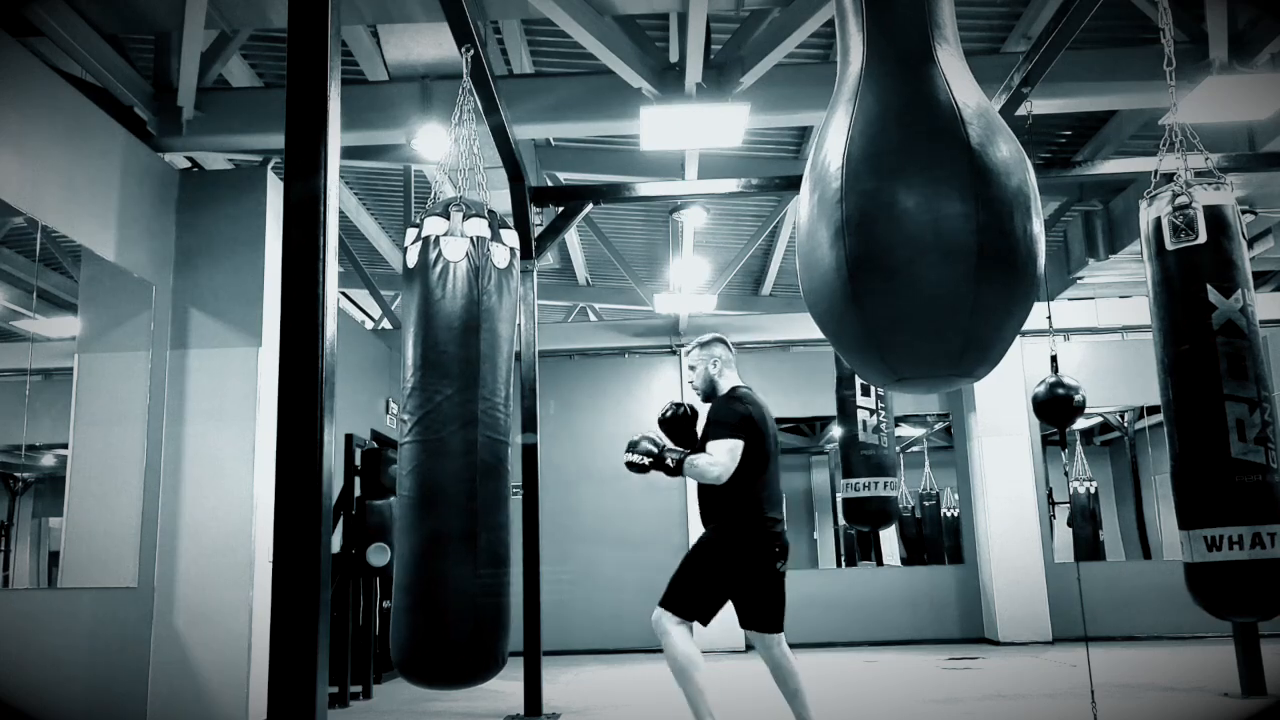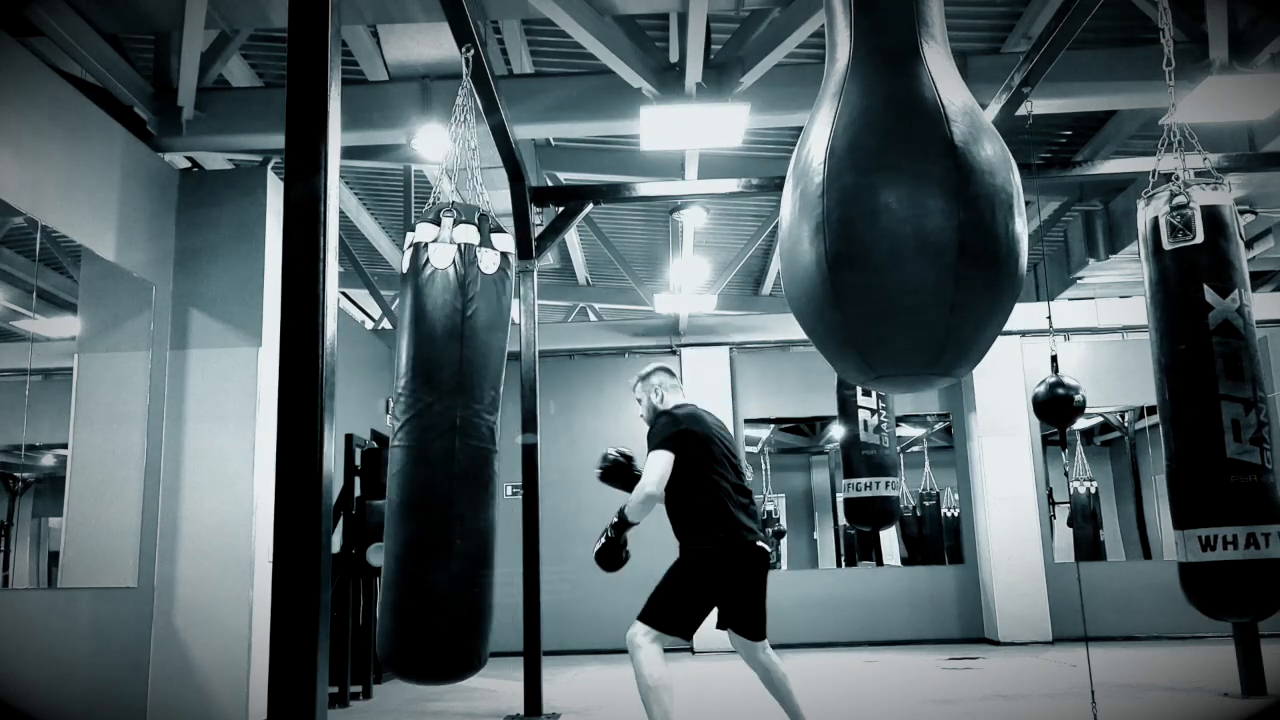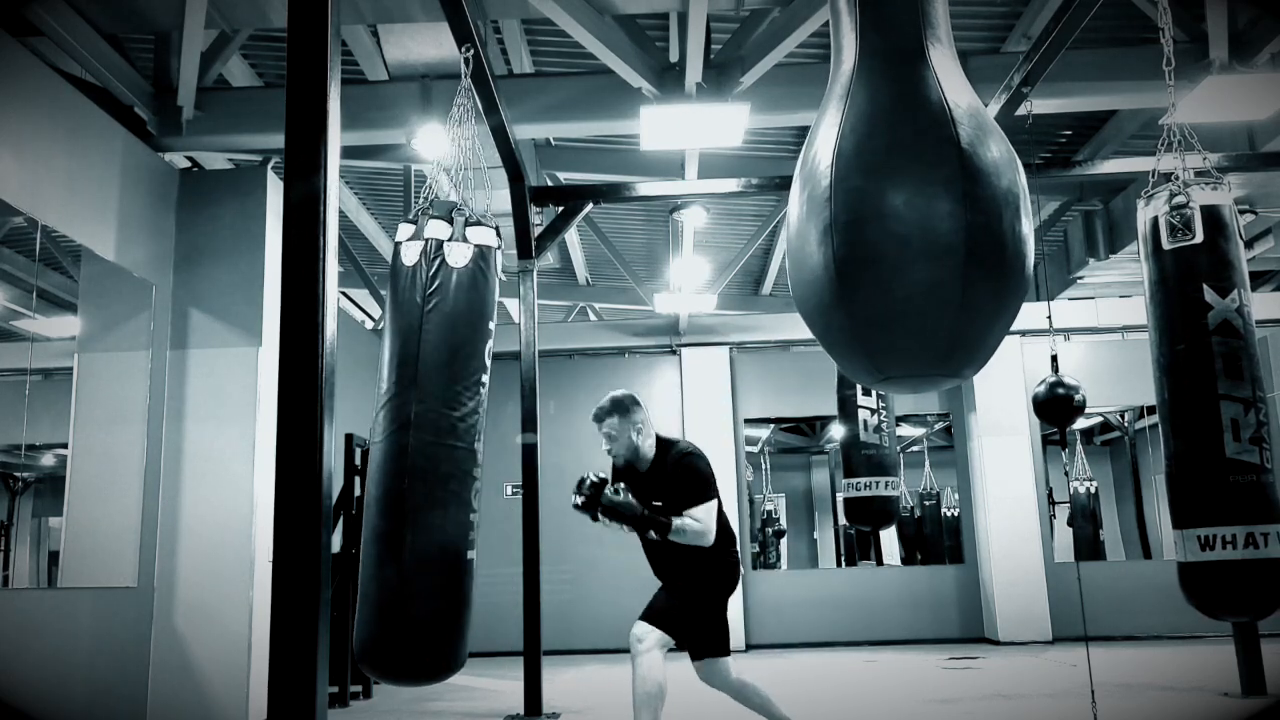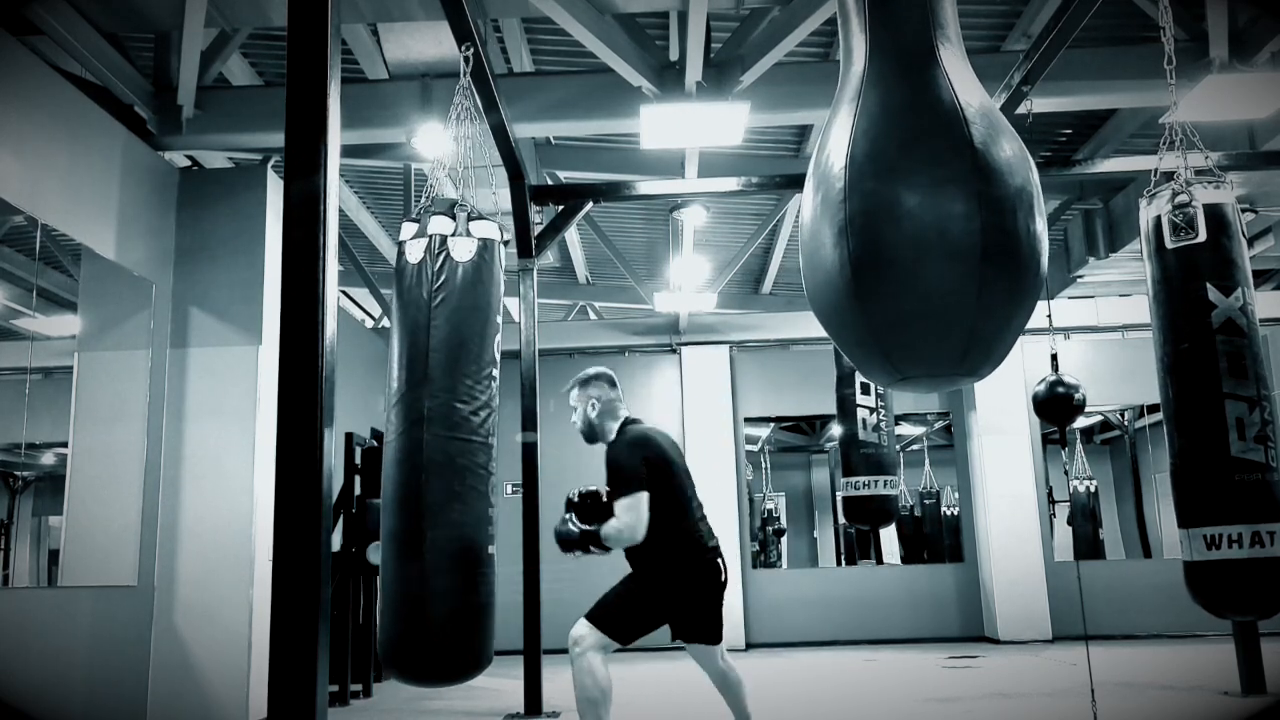
dt=0.7s
person 1, frame 1
left shoulder: (732, 405)
right shoulder: (746, 405)
left elbow: (717, 471)
left wrist: (666, 456)
right wrist: (686, 439)
left hip: (736, 538)
right hip: (765, 540)
left knee: (668, 621)
right knee: (768, 640)
person 1, frame 2
left shoulder: (671, 422)
right shoulder: (707, 423)
left elbow: (652, 489)
left wrist: (616, 528)
left hip: (714, 549)
right hip: (751, 548)
left knee: (643, 640)
right knee: (752, 646)
person 1, frame 3
left shoulder: (685, 461)
right shoulder: (626, 465)
left elbow: (704, 534)
right elbow: (624, 515)
left wrist: (641, 518)
right wrist: (604, 502)
left hip: (709, 572)
right hip: (683, 575)
left knee: (645, 640)
right knee: (714, 672)
person 1, frame 4
left shoulder: (625, 448)
right shoulder: (648, 438)
left elbow: (633, 530)
left wrist: (584, 536)
left hip: (674, 569)
right hip: (706, 567)
left knee: (584, 642)
right knee: (710, 653)
